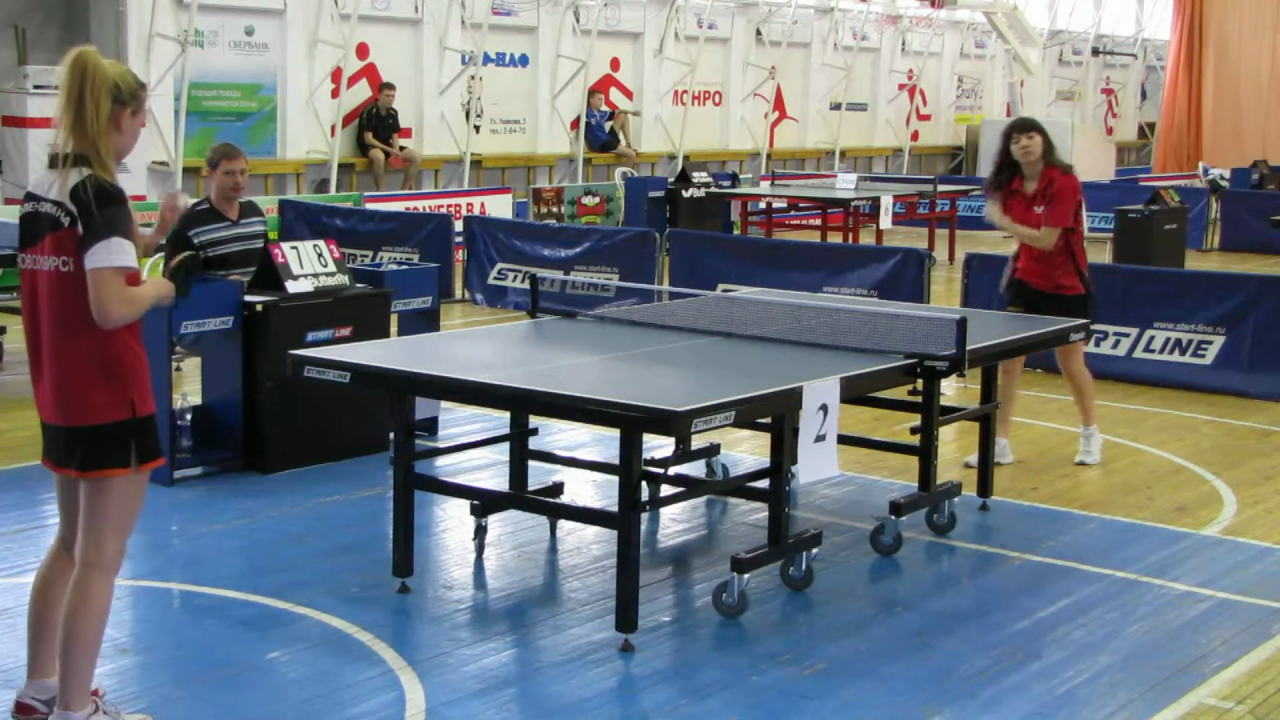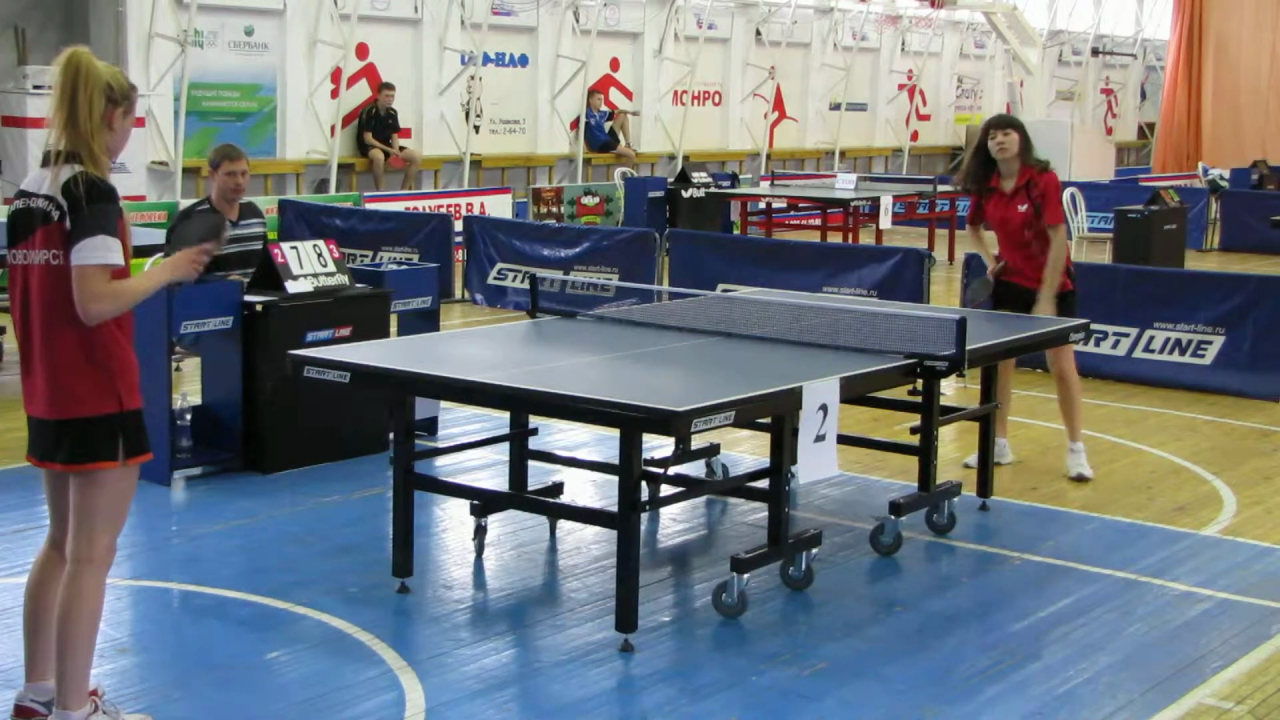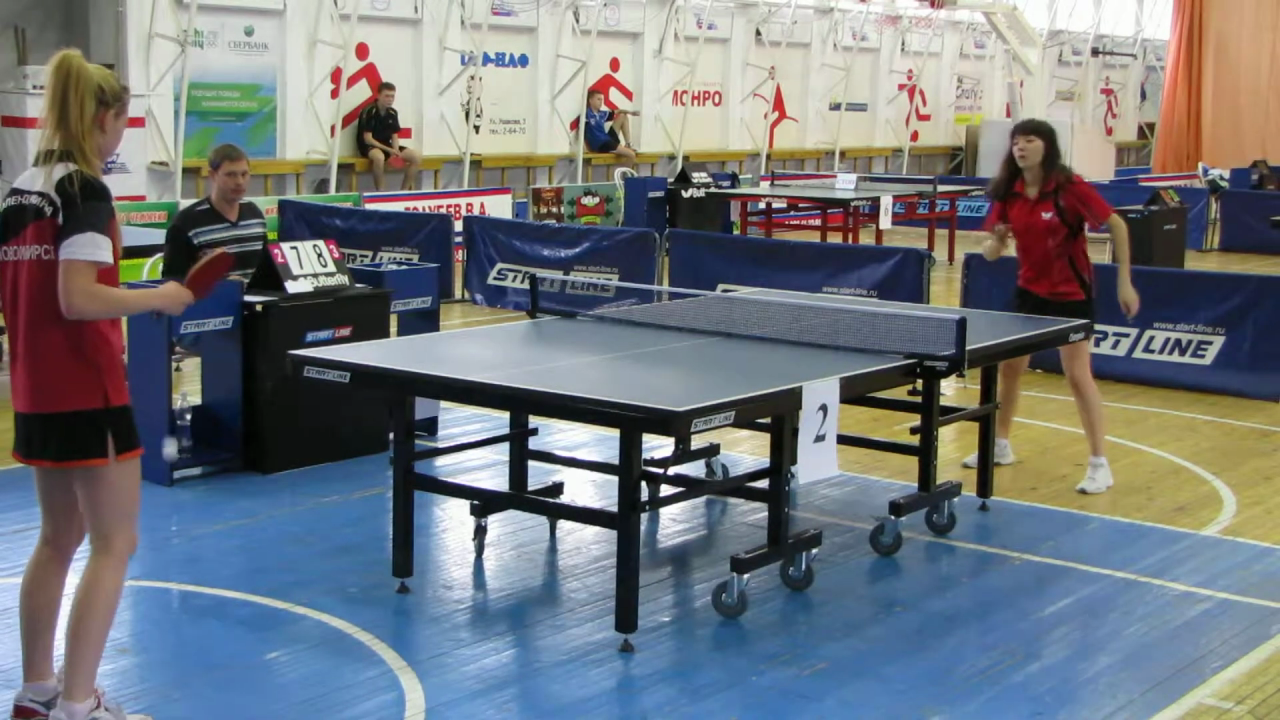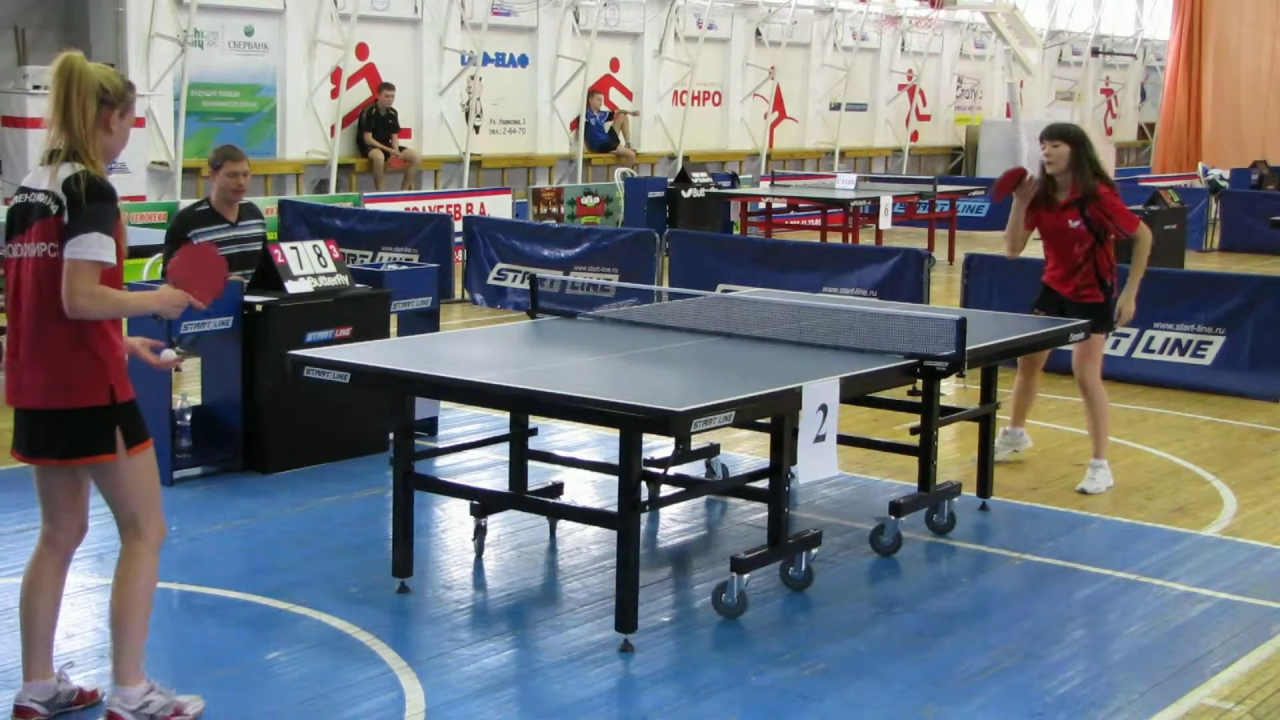
dt=0.3s
person 1, frame 1
left shoulder: (40, 190)
right shoulder: (99, 193)
right elbow: (110, 308)
left wrist: (148, 238)
right wrist: (160, 288)
left hip: (59, 397)
right hip: (108, 398)
left knee: (70, 543)
right knee: (100, 557)
person 1, frame 2
right shoulder: (91, 191)
right elbow: (94, 302)
right wrist: (169, 270)
right hip: (96, 398)
left knee: (62, 543)
right knee: (91, 555)
person 1, frame 3
right shoulder: (83, 190)
right elbow: (78, 299)
right wrist: (159, 298)
right hip: (85, 394)
left knee: (58, 539)
right knee: (115, 546)
person 1, frame 4
right shoulder: (89, 190)
right elbow: (80, 297)
left wrist: (122, 339)
right wrist: (156, 300)
right hip: (89, 392)
left knee: (60, 535)
right knee: (144, 533)
person 2, frame 1
left shoulder: (1065, 183)
right shoulder: (1009, 186)
left elbow: (1046, 240)
left wrist: (1001, 222)
right wrist: (1020, 245)
left hip: (1066, 287)
right hip: (1026, 283)
left knee: (1071, 366)
right knee: (1008, 363)
left ankle: (1090, 433)
right ankle: (999, 444)
person 2, frame 2
left shoulder: (1043, 182)
right shoulder: (983, 188)
left elbow: (1059, 242)
right elbow: (974, 229)
left wrist: (1046, 298)
right wrist: (989, 260)
left hip: (1051, 286)
right hip: (1009, 284)
left knee: (1063, 369)
right knee: (999, 364)
left ankle: (1075, 449)
right ankle: (999, 444)
person 2, frame 3
left shoulder: (1070, 188)
right shoulder: (1007, 194)
left elbow: (1117, 226)
right elbow: (992, 252)
left wrist: (1125, 283)
right wrist: (995, 242)
left hip: (1071, 294)
right hip: (1030, 291)
left knee: (1078, 377)
right knee: (1009, 367)
left ankle: (1099, 464)
right ankle: (1000, 444)
person 2, frame 4
left shoulder: (1099, 196)
right shoulder: (1040, 194)
left elbow: (1143, 237)
right elbow: (1013, 249)
left wrist: (1129, 293)
right wrist: (1019, 205)
left hip: (1092, 295)
right hip: (1053, 288)
left knee: (1086, 376)
right knee: (1029, 362)
left ankle: (1100, 466)
right ankle: (1015, 434)
